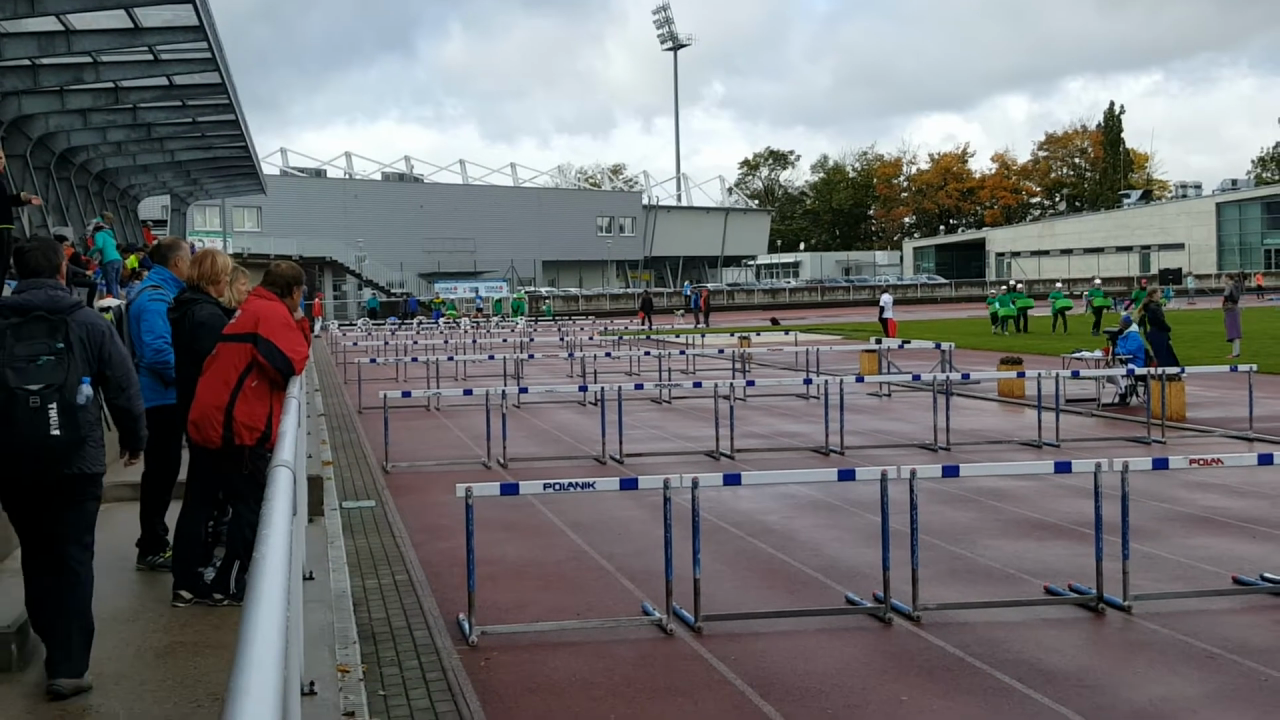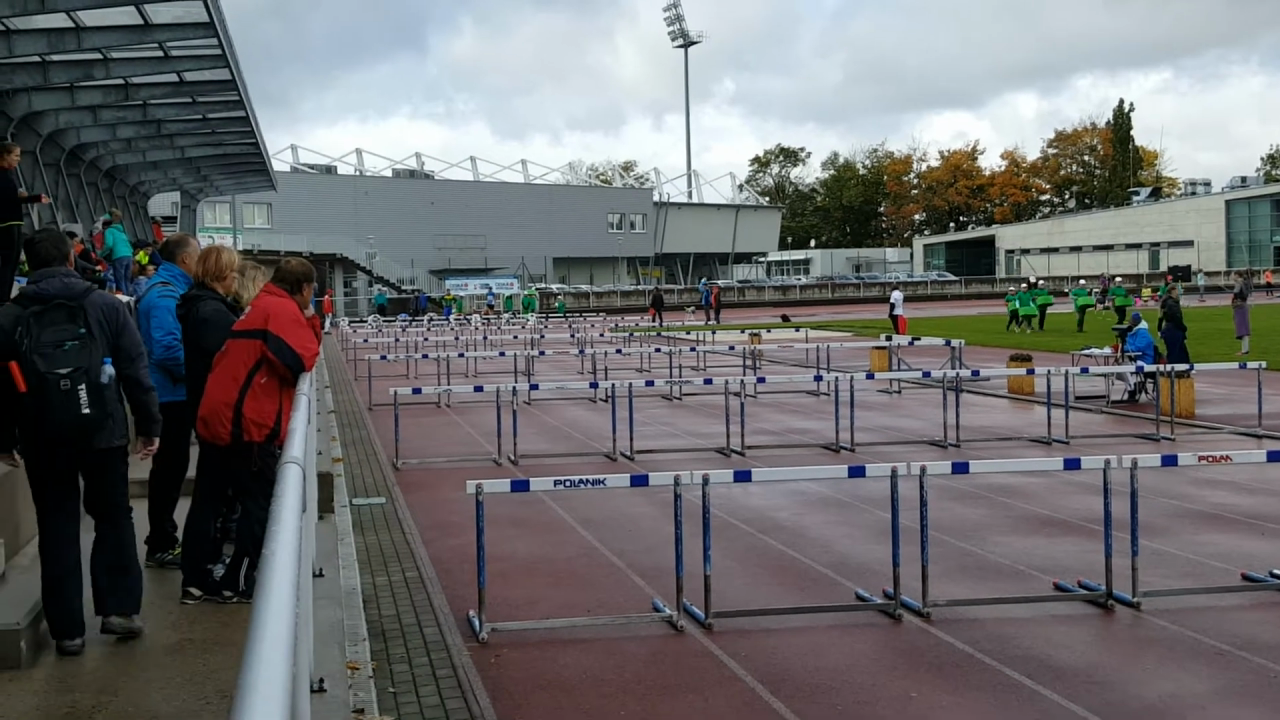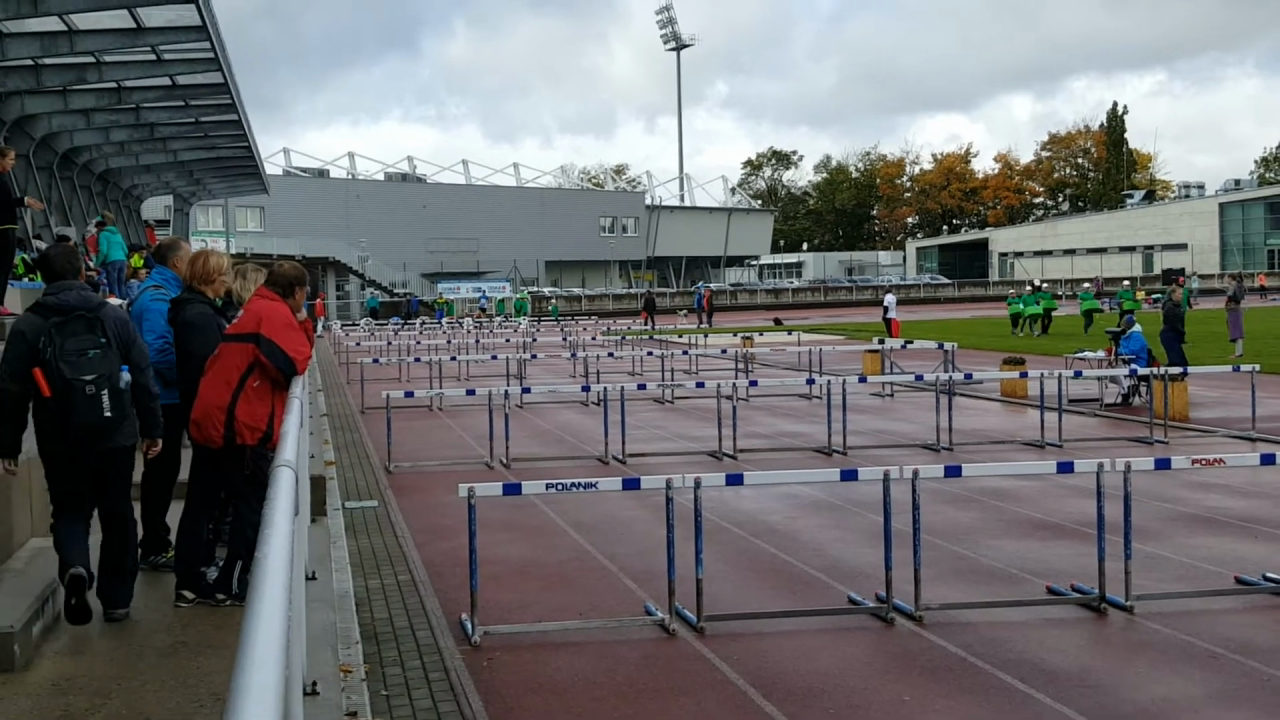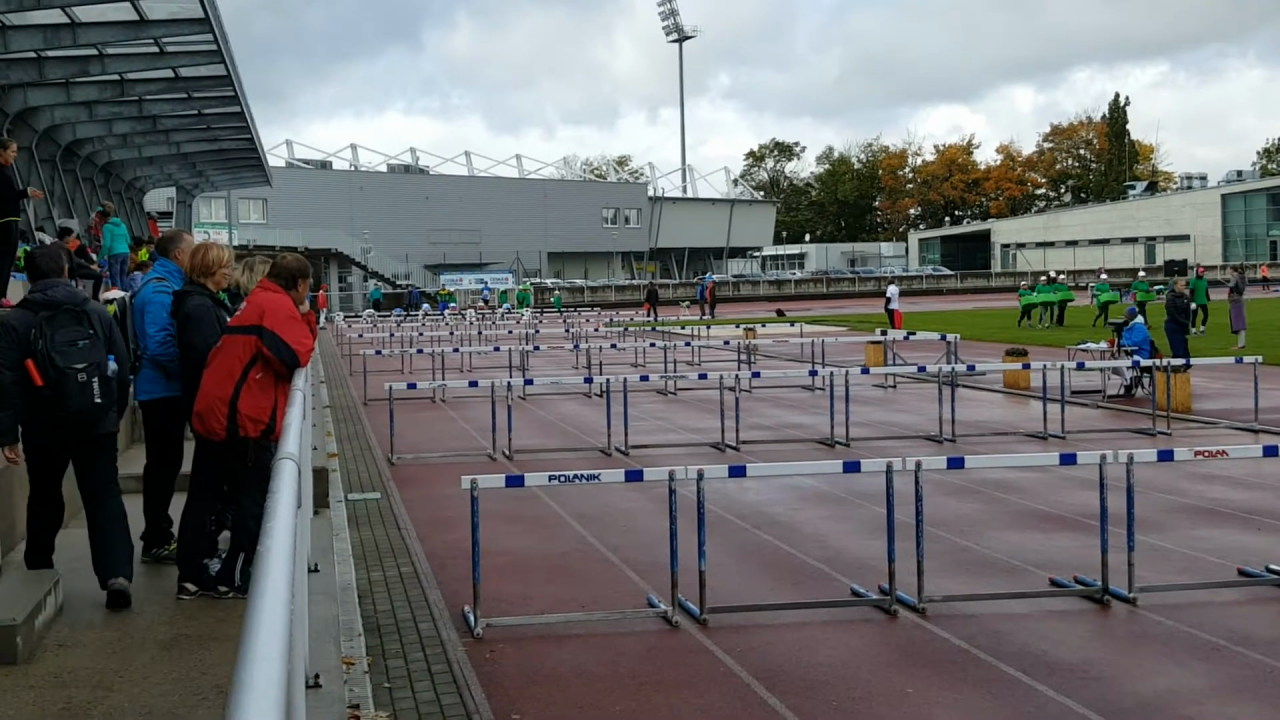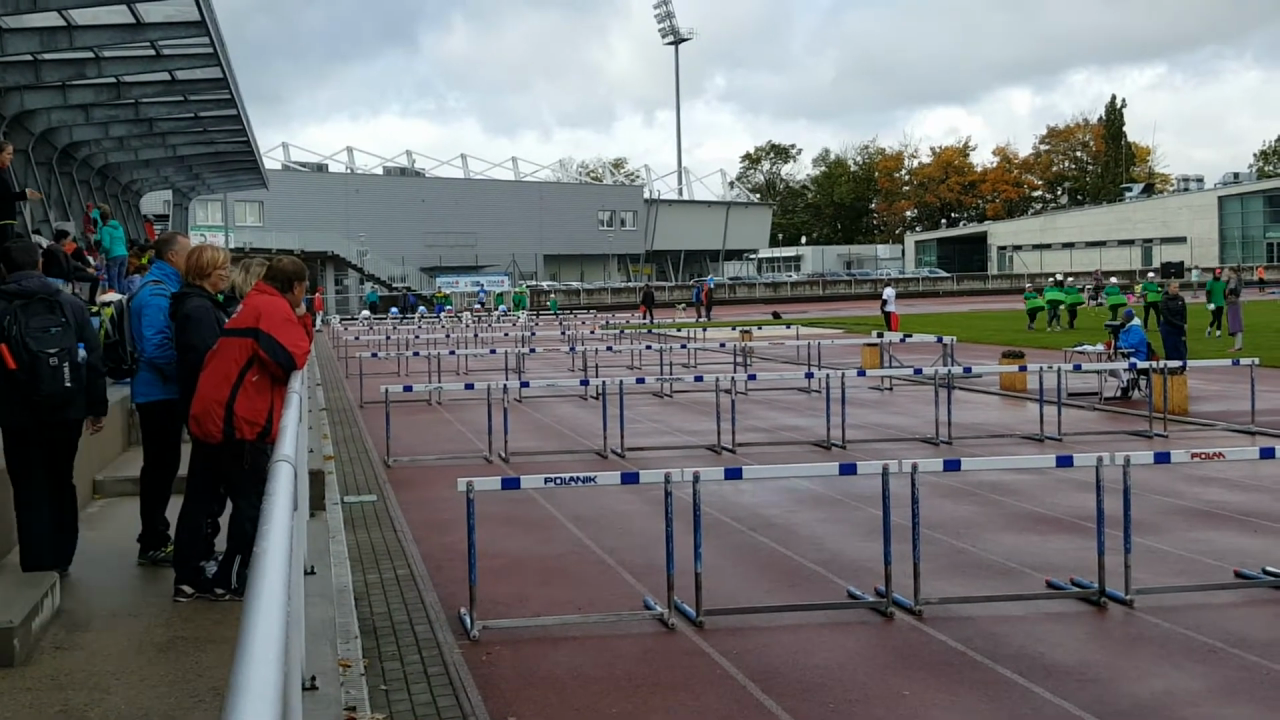
dt=0.4s
person 1, frame 1
right shoulder: (90, 323)
right elbow: (124, 392)
right wrist: (134, 439)
right hip: (75, 463)
left knee: (37, 556)
right knee: (73, 560)
left ankle: (57, 646)
right ankle: (67, 667)
person 1, frame 2
right shoulder: (106, 306)
right elbow: (136, 371)
right wrist: (148, 424)
left hip: (42, 443)
right hip: (103, 436)
left knee: (57, 531)
right knee: (114, 519)
left ankle: (67, 629)
right ankle: (119, 609)
person 1, frame 3
right shoulder: (115, 317)
right elbow: (143, 379)
right wrist: (152, 428)
left hip: (59, 442)
right hip: (115, 436)
left knee: (70, 513)
right knee: (117, 516)
left ankle: (75, 570)
right ankle: (117, 600)
person 1, frame 4
right shoulder: (97, 313)
right elbow: (121, 369)
right wrist: (114, 413)
left hip: (43, 429)
right hip: (97, 425)
left knee: (44, 496)
right knee: (105, 500)
left ankle: (38, 567)
right ankle: (116, 575)
person 1, frame 5
right shoulder: (71, 304)
right elbow: (94, 358)
right wrist: (97, 406)
right hip: (67, 410)
left knee: (30, 491)
right knee: (60, 482)
left ankle: (38, 568)
right ankle: (59, 558)
person 2, frame 1
left shoulder: (190, 309)
right shoulder: (207, 315)
left hip: (196, 409)
left knee: (204, 489)
right knee: (203, 492)
left ankle: (198, 563)
right ankle: (186, 581)
person 2, frame 2
left shoulder: (202, 306)
right shoulder: (212, 311)
left knee: (215, 487)
right knee: (212, 490)
left ankle: (207, 562)
right ankle: (195, 578)
person 2, frame 3
left shoulder: (202, 310)
right shoulder: (198, 315)
right elbow: (209, 367)
left knee: (209, 491)
right knee: (204, 494)
left ankle: (201, 564)
right ankle: (190, 581)
person 2, frame 4
left shoulder: (207, 303)
right shoulder: (199, 307)
right elbow: (208, 360)
left knee: (214, 483)
right knee: (207, 485)
left ankle: (204, 556)
right ankle: (192, 572)
person 2, frame 5
left shoulder: (205, 304)
right shoulder: (198, 308)
right elbow: (206, 361)
left knee: (210, 485)
right knee: (204, 488)
left ankle: (200, 558)
right ankle: (188, 575)
person 3, frame 1
left shoulder: (251, 309)
right shoulder: (273, 313)
right elbow: (290, 364)
left wrist: (298, 325)
right wrist: (299, 324)
left hip: (214, 421)
right hip: (239, 425)
right knee: (251, 507)
right ankle: (228, 587)
person 3, frame 2
left shoulder: (262, 305)
right shoulder: (283, 310)
right elbow: (300, 361)
left wrist: (309, 322)
right wrist: (310, 320)
left hip: (223, 417)
right hip: (247, 422)
right knee: (260, 504)
right ankle: (237, 584)
person 3, frame 3
left shoulder: (255, 309)
right shoulder: (276, 314)
right elbow: (294, 365)
left wrist: (301, 327)
right wrist: (303, 325)
left hip: (216, 419)
right hip: (241, 425)
right knee: (253, 507)
right ankle: (230, 587)
person 3, frame 4
left shoulder: (258, 301)
right shoulder: (278, 306)
right elbow: (296, 357)
left wrist: (304, 318)
right wrist: (305, 318)
left hip: (220, 413)
right hip: (243, 418)
left knee: (225, 497)
right knee: (254, 500)
left ankle: (196, 575)
right ankle: (233, 579)
person 3, frame 5
left shoulder: (255, 304)
right shoulder: (274, 309)
right elbow: (292, 360)
left wrist: (301, 322)
right wrist: (301, 321)
left hip: (217, 416)
right hip: (240, 420)
left knee: (245, 500)
right knee: (251, 503)
left ankle: (195, 577)
right ankle: (230, 582)
person 4, frame 1
left shoulder: (160, 293)
right shoulder: (156, 298)
right elbow: (158, 352)
left hip: (162, 396)
right hip: (162, 397)
left knee: (163, 470)
right knee: (161, 471)
left ankle: (155, 541)
right ankle: (151, 549)
person 4, frame 2
left shoulder: (170, 289)
right shoulder: (165, 294)
right elbow: (168, 349)
left hip: (172, 392)
right hip: (170, 394)
left knee: (172, 467)
right knee: (170, 468)
left ankle: (164, 538)
right ankle: (160, 546)
person 4, frame 3
left shoulder: (163, 292)
right shoulder: (158, 298)
right elbow: (159, 353)
left hip: (165, 395)
right hip: (162, 396)
left knee: (164, 470)
right knee: (161, 471)
left ankle: (157, 541)
right ankle: (153, 549)
person 4, frame 4
left shoulder: (166, 285)
right shoulder: (160, 290)
right elbow: (161, 345)
left wrist: (186, 373)
left hip: (165, 388)
right hip: (162, 389)
left knee: (166, 462)
right knee: (163, 464)
left ankle: (159, 534)
right ankle: (156, 541)
person 4, frame 5
left shoulder: (164, 288)
right shoulder: (157, 293)
right elbow: (157, 348)
left hip: (163, 391)
right hip: (160, 392)
left knee: (163, 464)
right knee: (160, 466)
left ankle: (156, 536)
right ankle: (152, 544)
